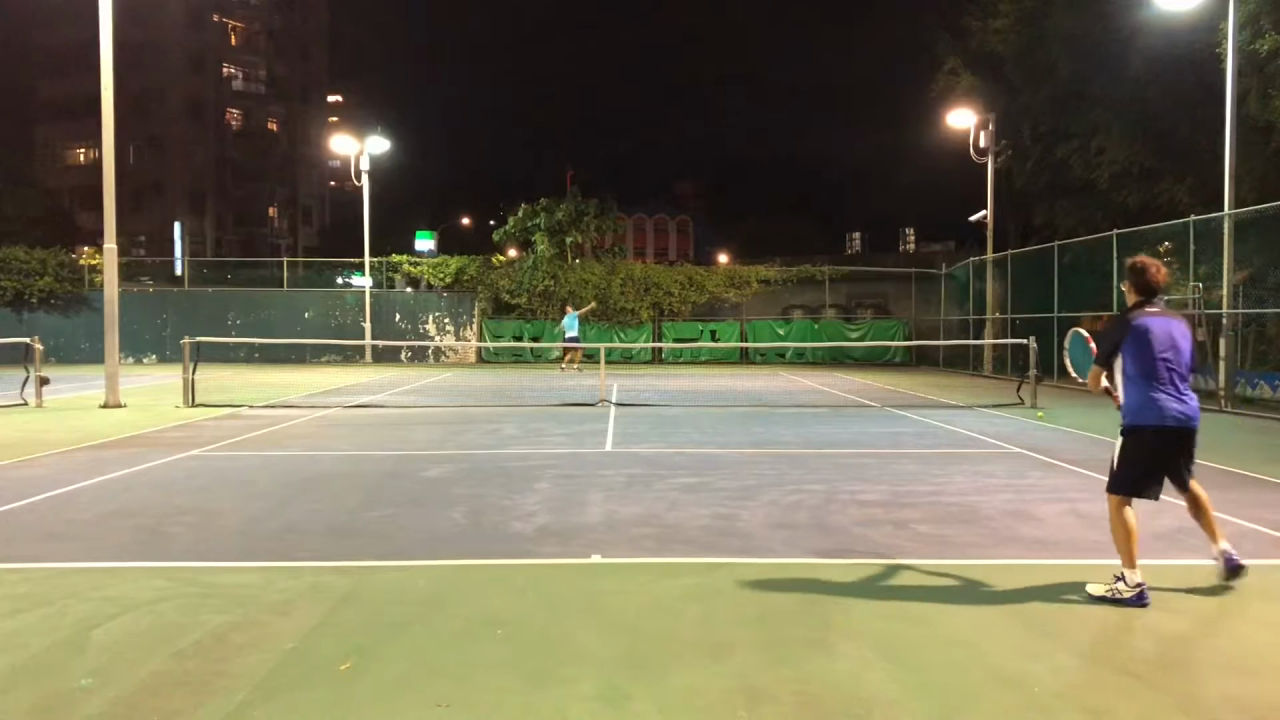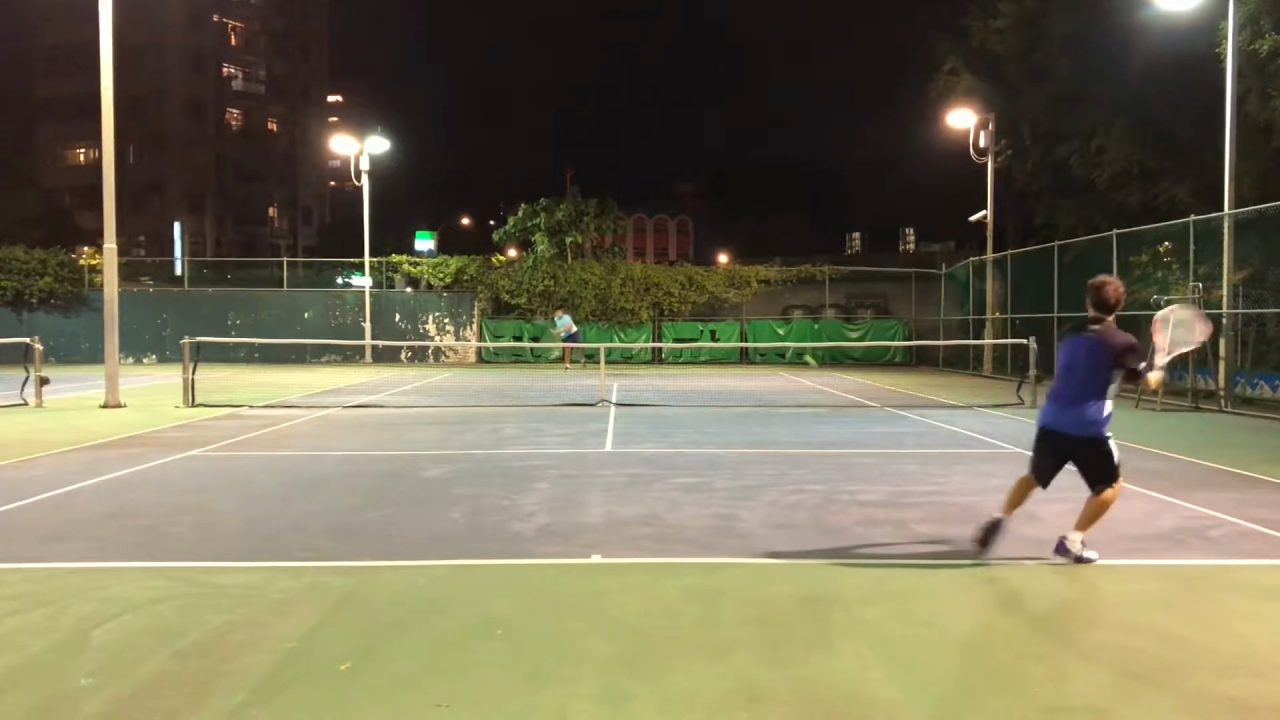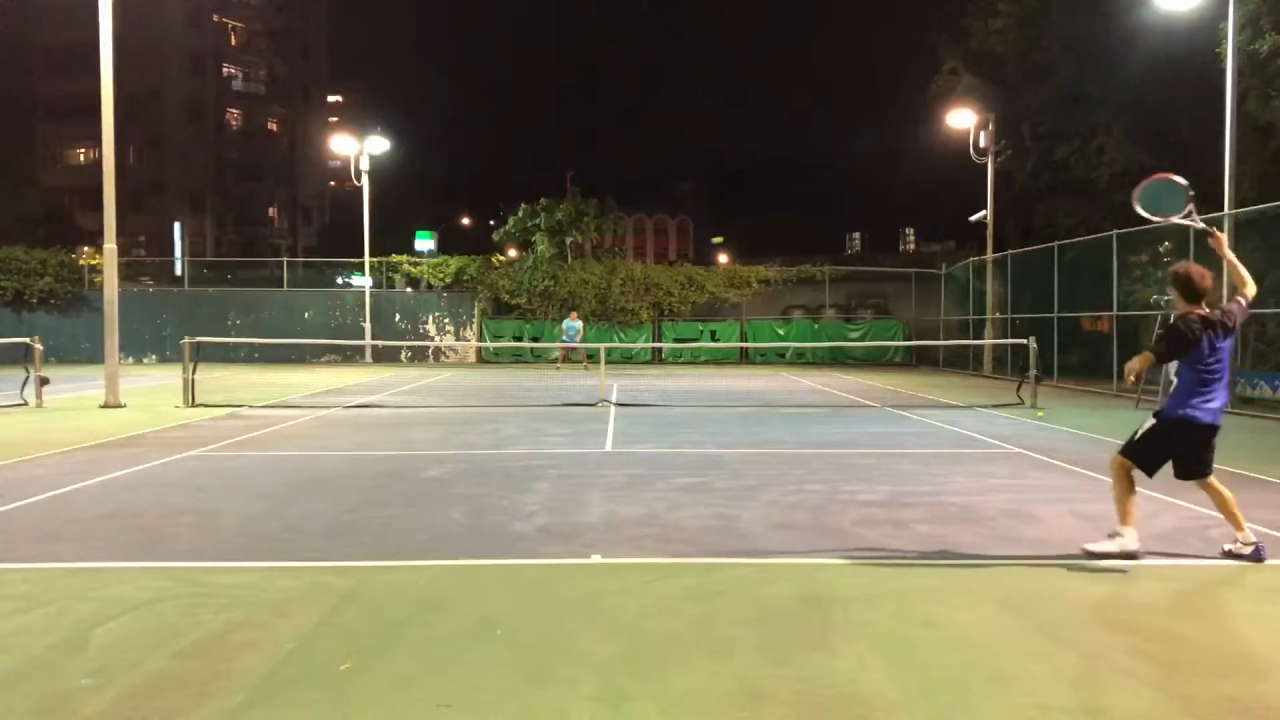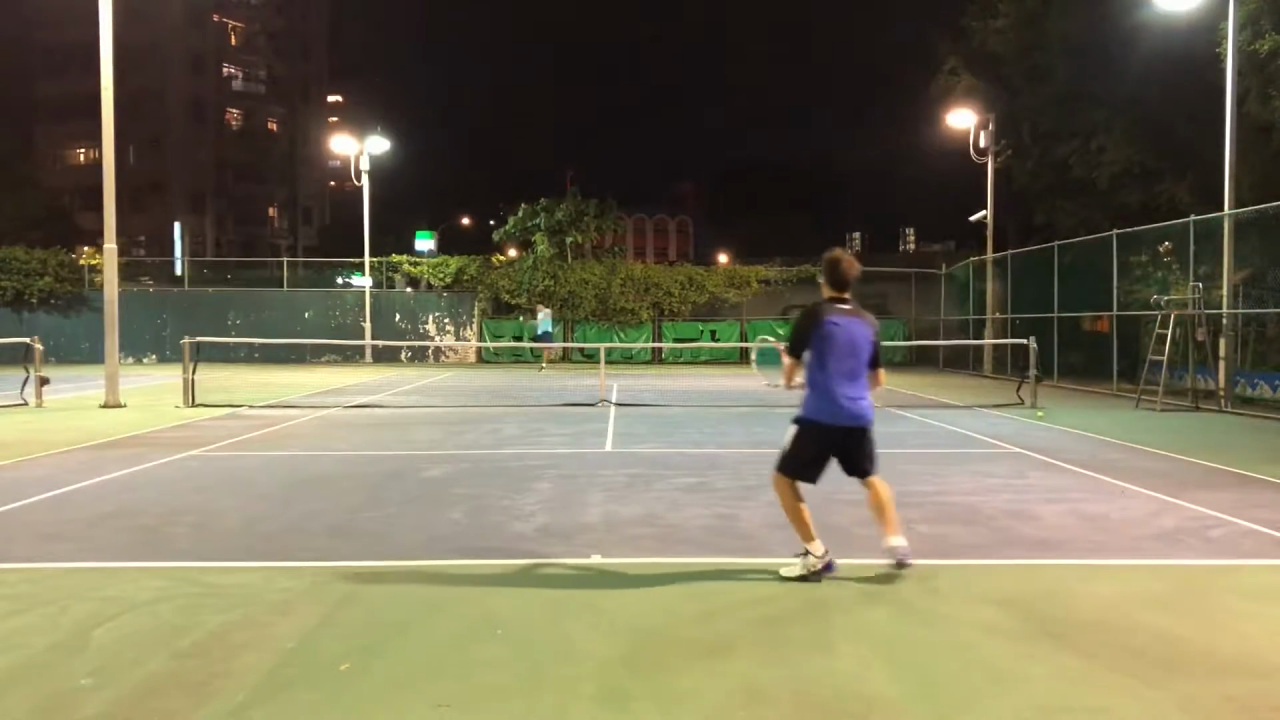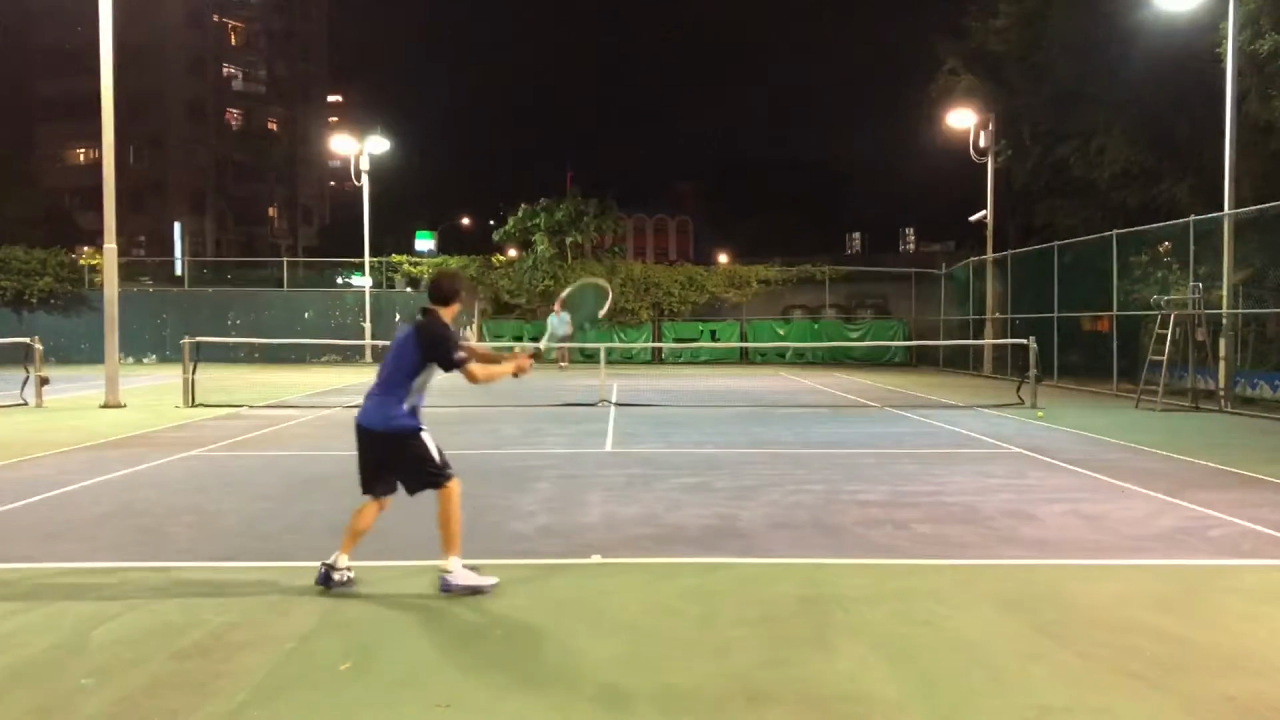
dt=1s
person 1, frame 1
left shoulder: (1124, 325)
right shoulder: (1181, 324)
left elbow: (1094, 383)
left wrist: (1106, 385)
left hip: (1146, 421)
right hip: (1185, 418)
left knee: (1118, 499)
right knee: (1188, 486)
left ankle: (1131, 583)
right ankle: (1225, 552)
person 1, frame 2
left shoulder: (1071, 335)
right shoulder: (1124, 343)
right elbow: (1147, 383)
right wrist: (1156, 374)
left hip: (1052, 423)
right hip: (1090, 429)
left knee: (1032, 478)
right knee: (1109, 487)
left ankle: (998, 519)
right ankle: (1073, 541)
person 1, frame 3
left shoulder: (1182, 329)
right shoulder: (1227, 320)
left elbow: (1142, 363)
right elbow: (1249, 289)
left wrist: (1130, 368)
right wrist: (1225, 251)
left hip: (1178, 418)
right hip: (1209, 420)
left knee: (1121, 465)
right knee: (1204, 480)
left ankle: (1125, 535)
right ankle: (1248, 542)
person 1, frame 4
left shoulder: (814, 315)
right shoulder: (868, 324)
left elbow: (791, 369)
right elbow: (879, 378)
left wrist: (789, 379)
left hip: (819, 415)
right hip: (858, 417)
left knee: (784, 481)
right knee: (871, 478)
left ankle: (816, 553)
right ankle: (895, 542)
person 1, frame 5
left shoulder: (421, 327)
right shoulder: (435, 332)
left elbow: (470, 352)
right elbow: (476, 374)
left wrist: (508, 356)
right wrist: (512, 366)
left hip: (369, 422)
right hip: (396, 425)
left knee: (378, 498)
right knee: (448, 488)
left ankle: (336, 567)
right ankle: (453, 570)
